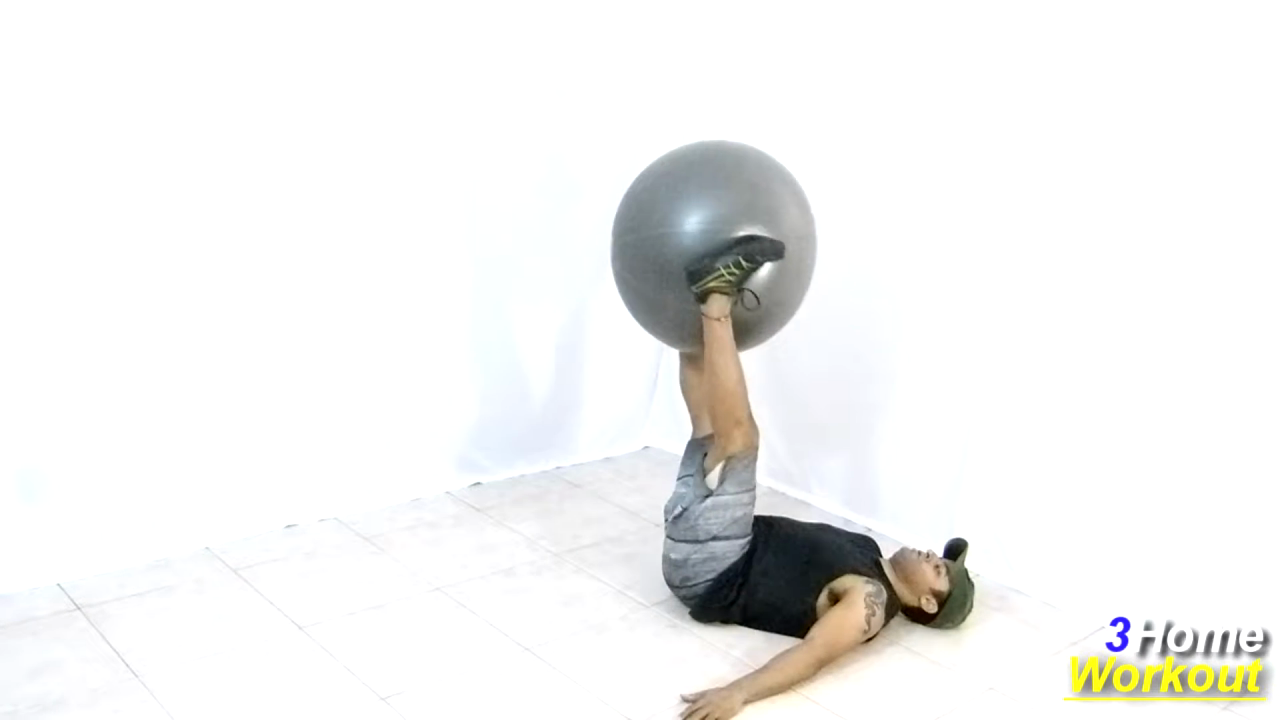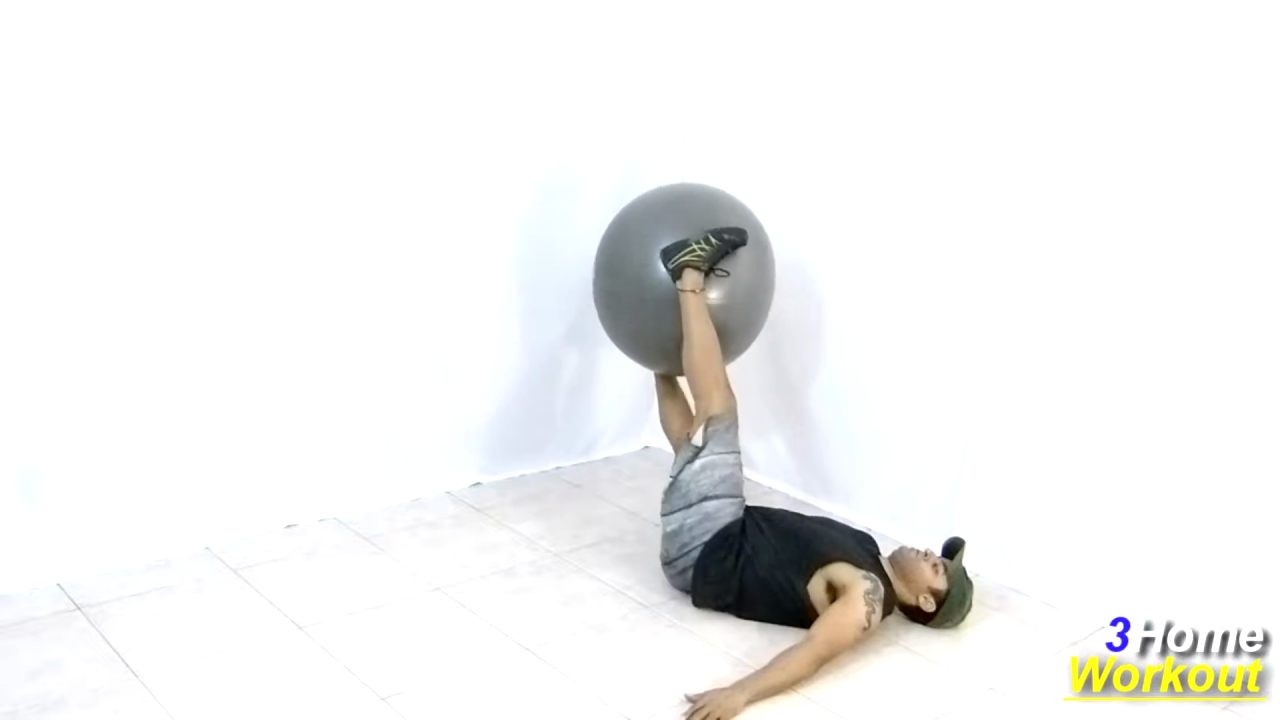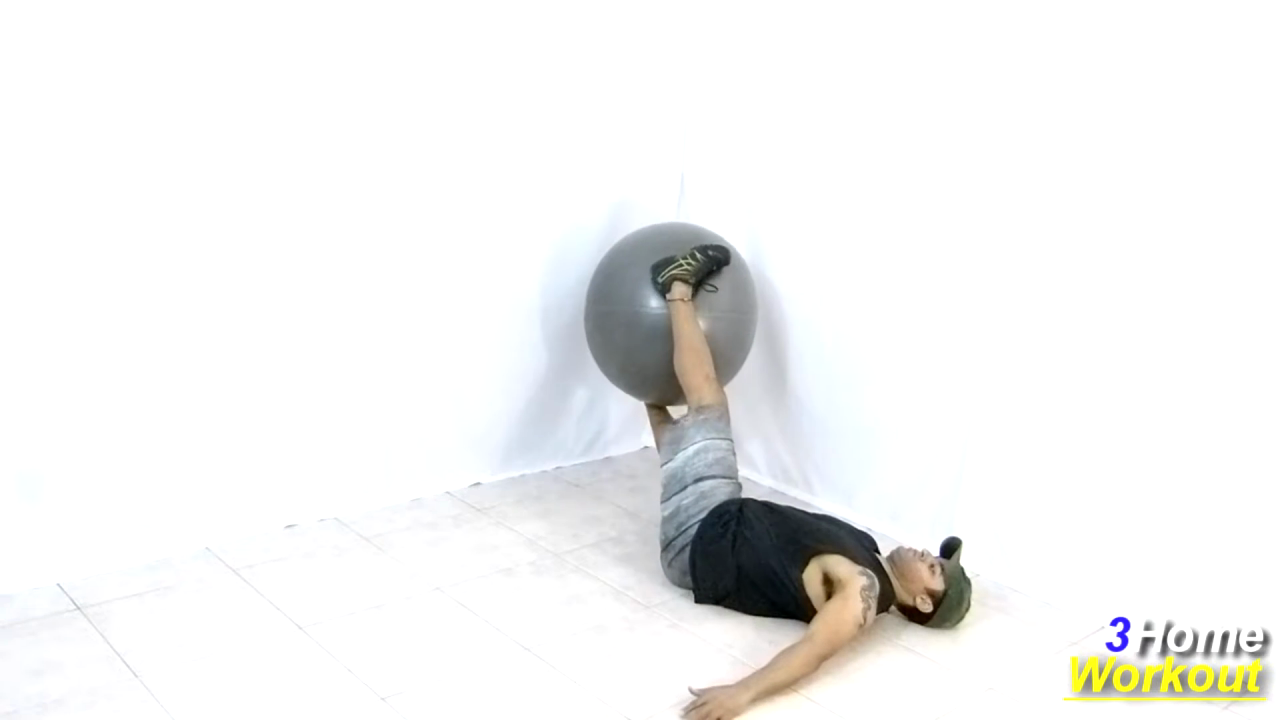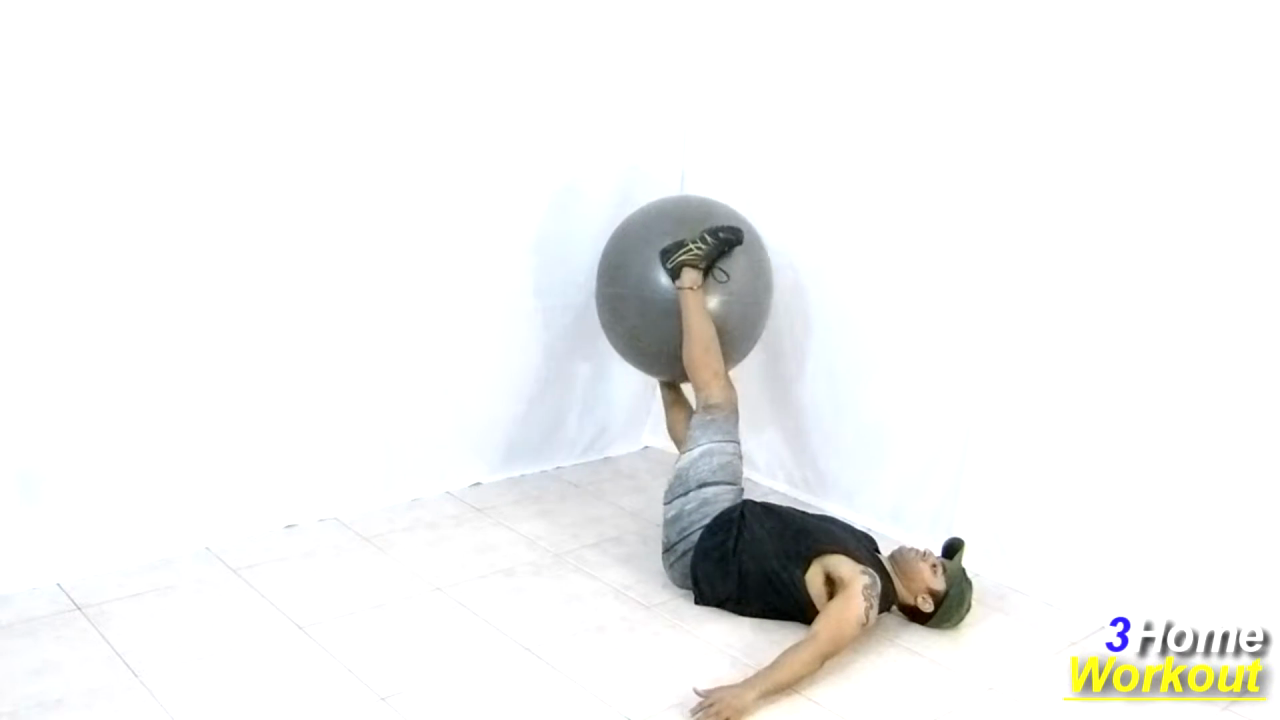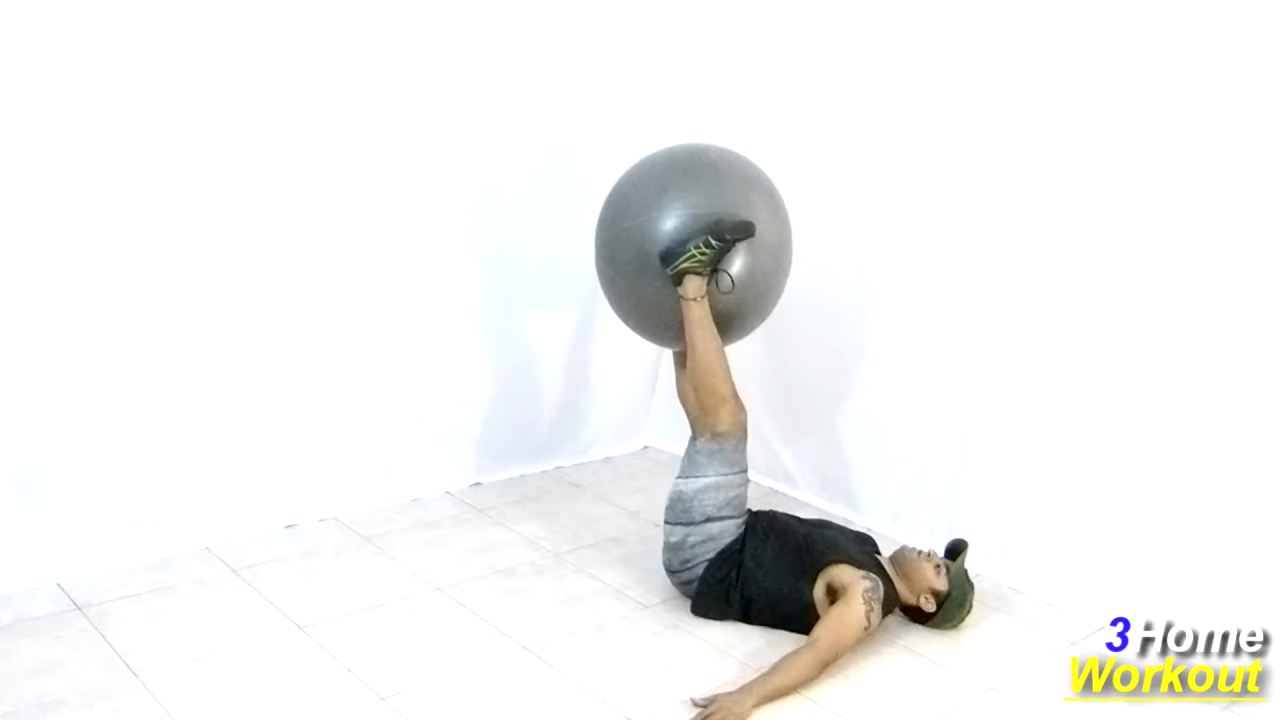
dt=0.4s
person 1, frame 1
left shoulder: (870, 602)
right shoulder: (867, 552)
left elbow: (813, 654)
left hip: (709, 576)
right hip: (726, 553)
left knee: (737, 436)
right knee: (713, 424)
left ankle: (717, 295)
right ankle: (710, 299)
person 1, frame 2
left shoulder: (867, 597)
right shoulder: (866, 552)
left elbow: (815, 652)
left hip: (704, 553)
right hip: (712, 547)
left knee: (716, 409)
left ankle: (691, 276)
person 1, frame 3
left shoulder: (863, 591)
right shoulder: (865, 550)
left elbow: (814, 651)
left hip: (702, 538)
right hip: (712, 536)
left knee: (707, 402)
left ankle: (679, 287)
person 1, frame 4
left shoulder: (865, 591)
right shoulder: (867, 552)
left elbow: (816, 650)
left hip: (703, 544)
right hip: (714, 538)
left knee: (717, 400)
person 1, frame 5
left shoulder: (868, 596)
right shoulder: (866, 551)
left elbow: (818, 653)
left hip: (708, 567)
right hip: (731, 545)
left knee: (725, 418)
right knee: (712, 423)
left ankle: (693, 277)
